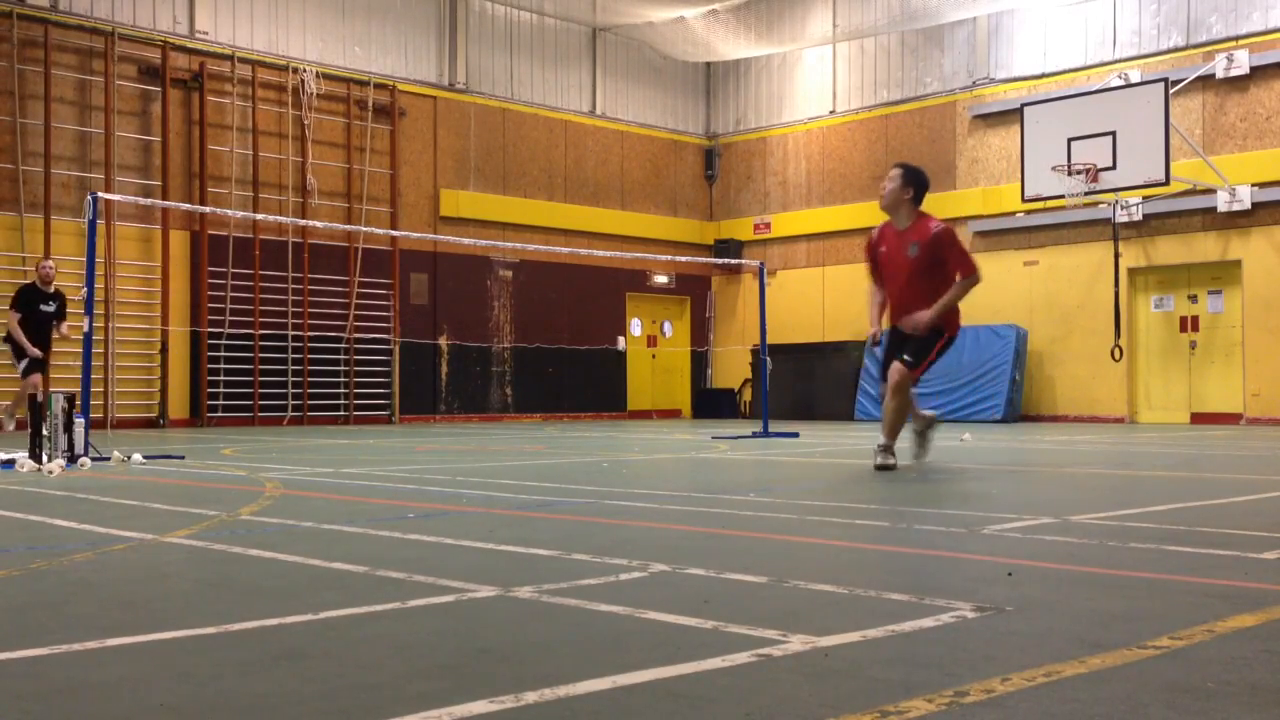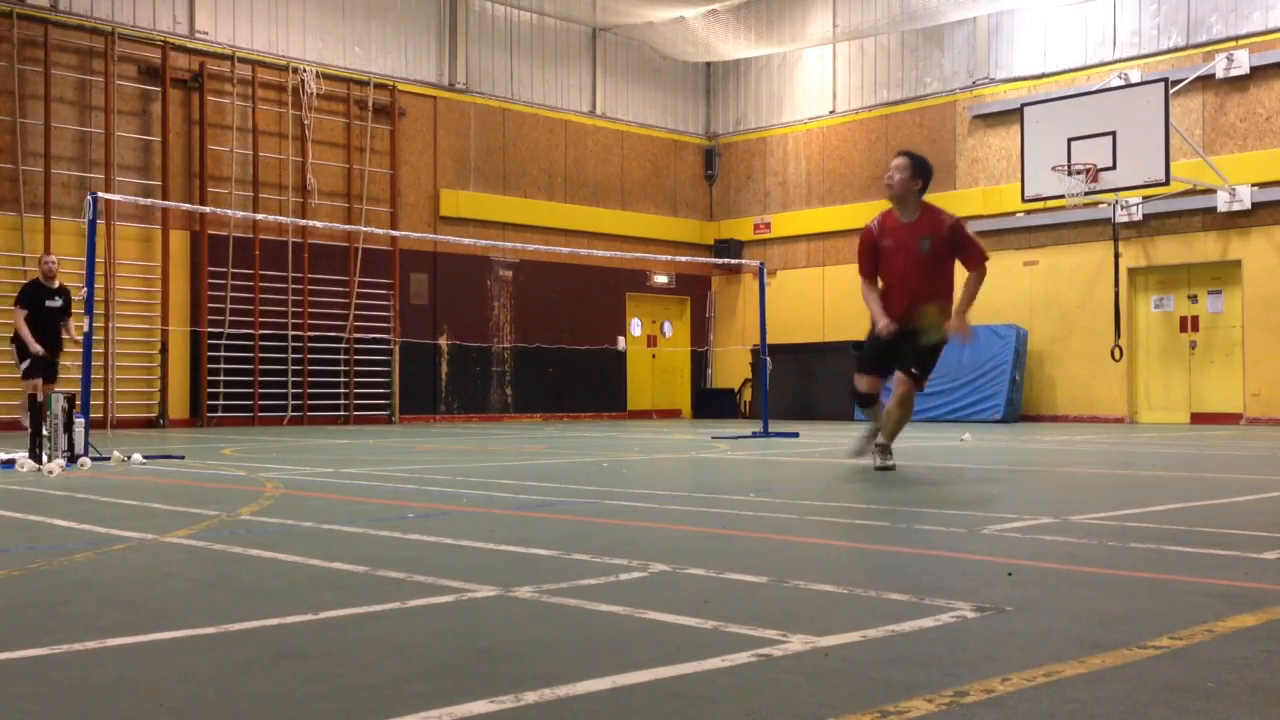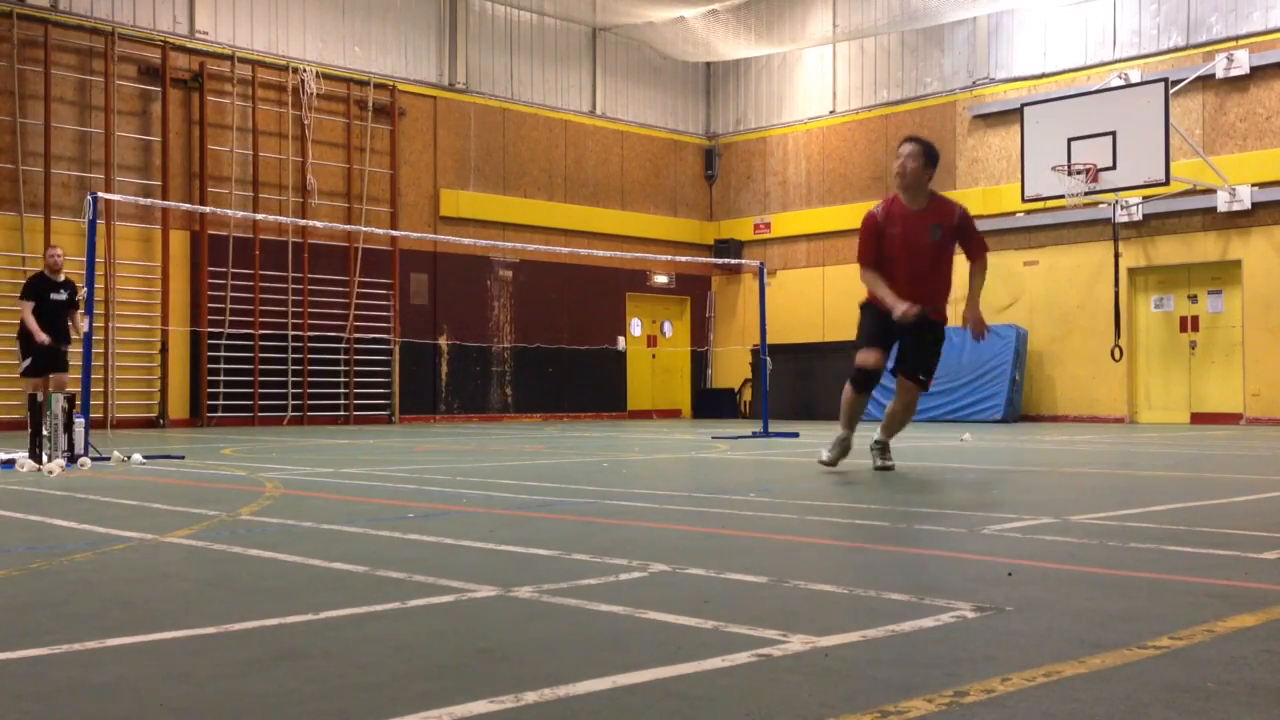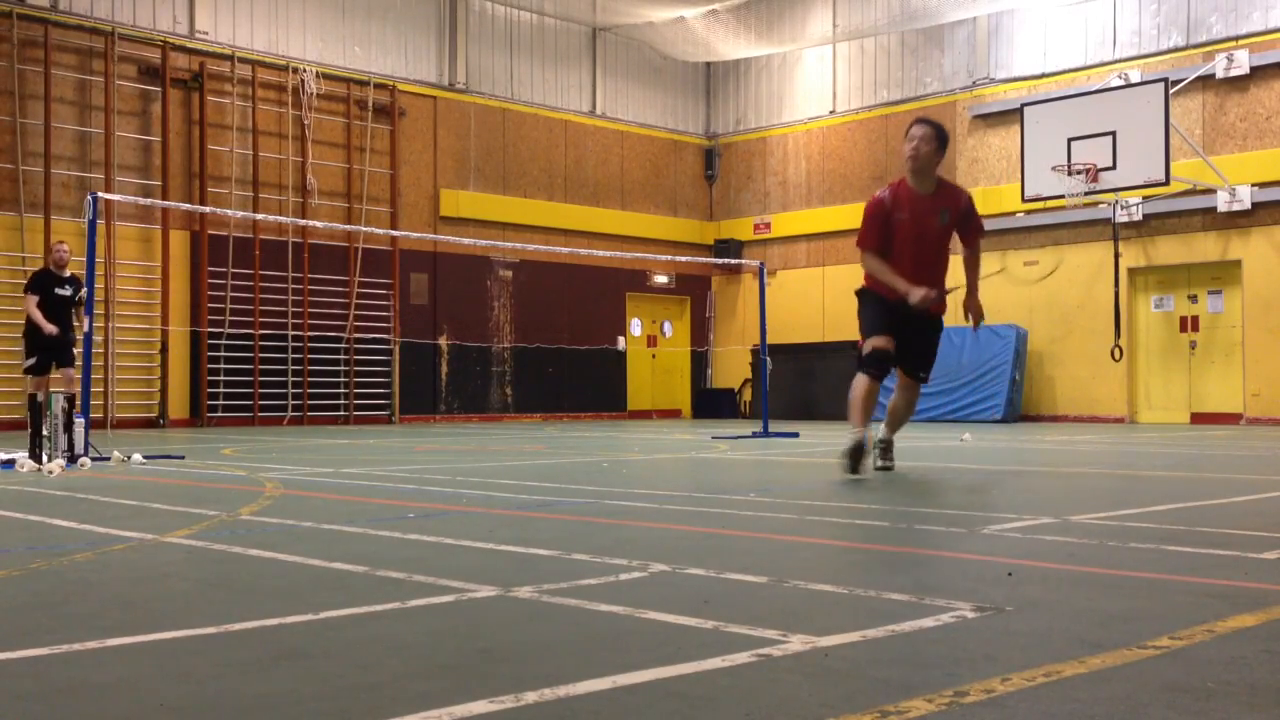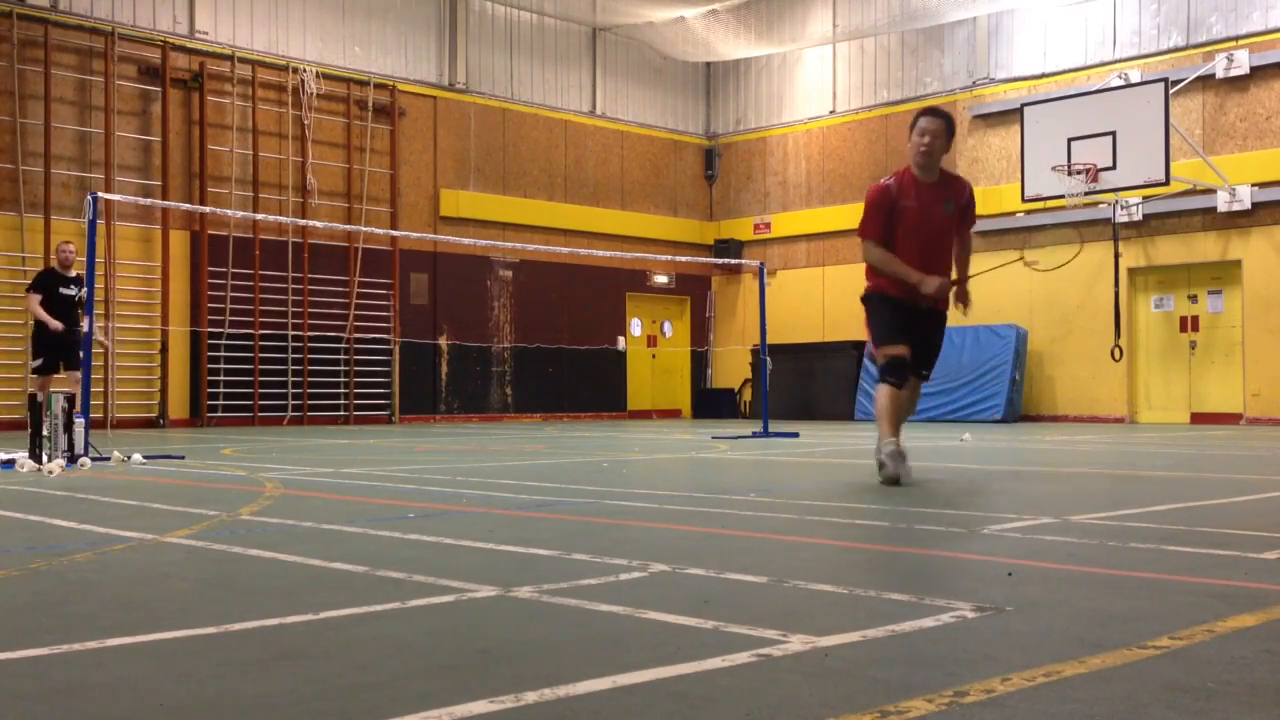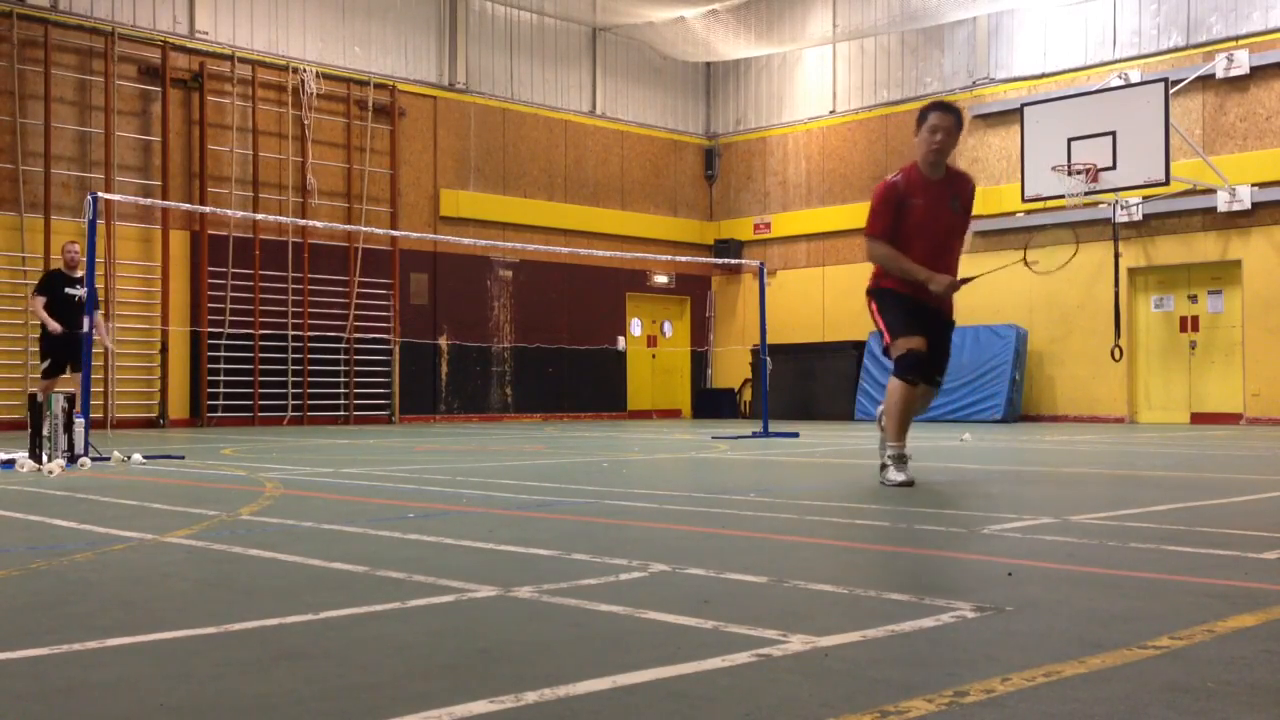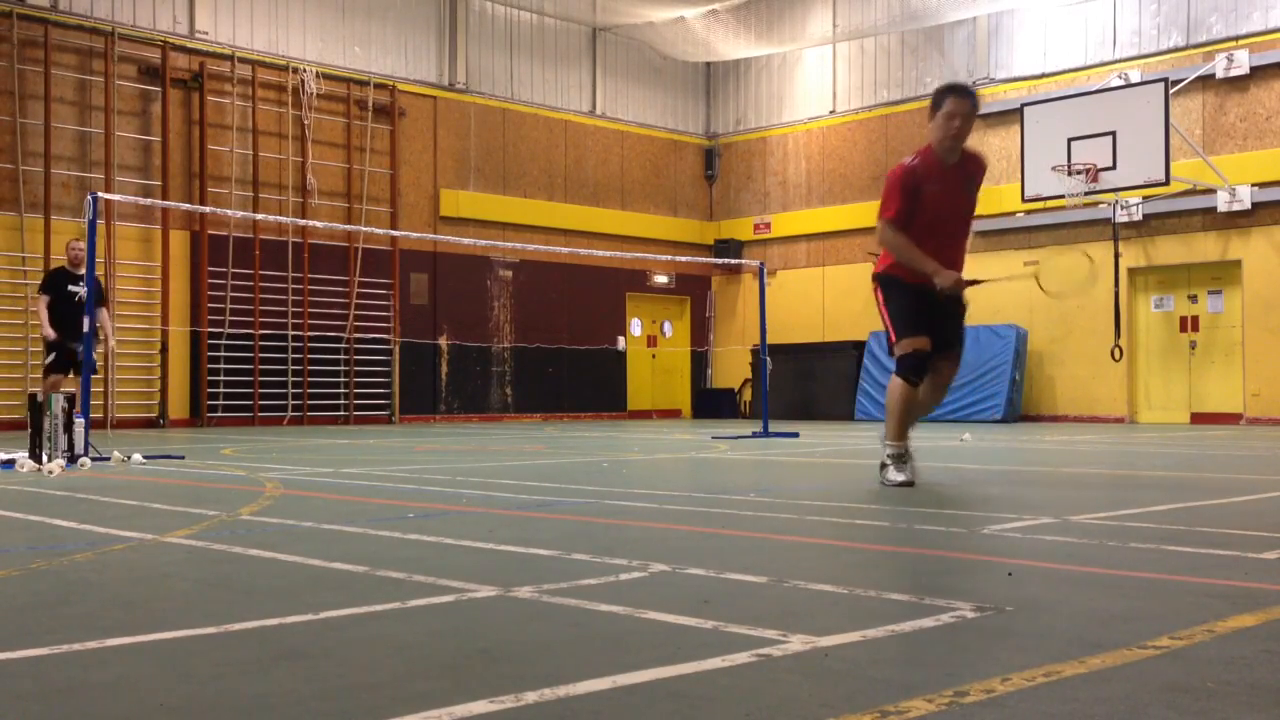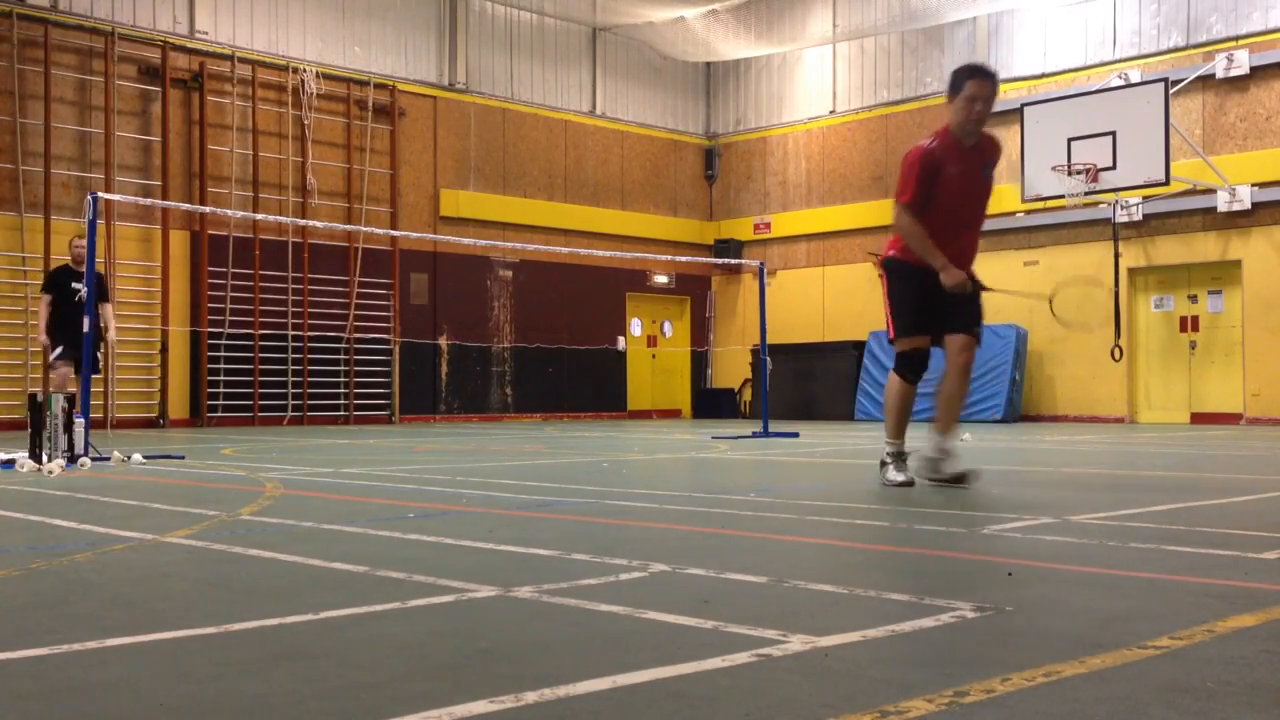
dt=0.1s
person 1, frame 1
left shoulder: (936, 232)
right shoulder: (878, 237)
left elbow: (968, 276)
left wrist: (934, 312)
right wrist: (874, 321)
left hip: (934, 327)
right hip: (900, 328)
left knee: (898, 376)
right knee: (890, 391)
left ankle: (885, 445)
right ankle: (923, 419)
person 1, frame 2
left shoulder: (946, 225)
right shoulder: (875, 229)
left elbow: (978, 267)
right elbow: (868, 282)
left wrist: (960, 314)
right wrist: (879, 317)
left hip: (930, 326)
right hip: (890, 323)
left knee: (903, 388)
right knee: (864, 387)
left ankle: (883, 445)
right ankle: (876, 424)
person 1, frame 3
left shoulder: (953, 215)
right shoulder: (878, 216)
left elbow: (979, 257)
right elbow: (867, 271)
left wrist: (972, 307)
right wrist: (894, 303)
left hip: (928, 315)
right hip: (883, 309)
left knee: (909, 387)
right knee: (866, 368)
left ankle: (881, 442)
right ankle: (844, 437)
person 1, frame 4
left shoulder: (958, 201)
right shoulder: (882, 201)
left elbow: (972, 245)
right elbow: (869, 258)
left wrist: (971, 294)
right wrist: (907, 289)
left hip: (928, 307)
right hip: (882, 297)
left knee: (909, 384)
right knee: (876, 355)
left ankle: (885, 439)
right ankle: (857, 440)
person 1, frame 5
left shoulder: (961, 192)
right shoulder: (886, 190)
right elbow: (870, 250)
left wrist: (961, 282)
right wrist: (919, 279)
left hip: (932, 301)
right hip: (888, 294)
left knee: (912, 382)
right knee: (895, 363)
left ankle: (886, 430)
right ankle: (890, 452)
person 1, frame 6
left shoulder: (964, 186)
right shoulder: (894, 187)
right elbow: (875, 249)
right wrist: (928, 277)
left hip: (938, 300)
right hip: (893, 291)
left knee: (927, 387)
right knee: (910, 359)
left ankle: (889, 417)
right ankle: (892, 456)
person 1, frame 7
left shoulder: (975, 167)
right shoulder: (909, 172)
right elbow: (888, 234)
right wrist: (935, 272)
left hip: (944, 283)
right hip: (902, 280)
left knee: (944, 370)
right knee: (914, 358)
left ankle: (901, 419)
right ankle: (894, 456)
person 1, frame 8
left shoulder: (990, 150)
right shoulder: (926, 153)
right elbow: (904, 218)
right wrist: (943, 268)
left hip: (957, 274)
right hip: (909, 265)
left knee: (962, 351)
right knee: (912, 355)
left ankle: (938, 451)
right ankle: (893, 455)
person 2, frame 1
left shoulder: (59, 297)
right shoulder: (25, 291)
left elbow: (61, 321)
right elbow: (12, 322)
left wrist: (63, 330)
right wrist: (27, 346)
left hip: (41, 346)
right hip: (21, 343)
left knee: (28, 386)
right knee: (35, 381)
left ankle: (9, 415)
person 2, frame 2
left shoulder: (65, 293)
right shoulder: (30, 290)
left elbow: (67, 319)
right elbow: (18, 318)
left wrist: (73, 335)
right wrist: (31, 343)
left hip: (51, 348)
right hip: (28, 347)
left knee: (49, 389)
right knee: (35, 384)
left ankle: (30, 416)
right ankle: (36, 427)
person 2, frame 3
left shoulder: (70, 286)
right shoulder: (35, 282)
left elbow: (74, 314)
right elbow: (25, 311)
left wrist: (81, 332)
right wrist: (37, 333)
left hip: (59, 342)
right hip: (33, 341)
left knee: (61, 381)
right knee: (36, 384)
right ankle: (36, 426)
person 2, frame 4
left shoulder: (76, 282)
right shoulder: (40, 277)
left elbow: (79, 310)
right elbow: (30, 305)
right wrist: (44, 324)
left hip: (64, 338)
right hip: (39, 337)
left knee: (70, 377)
right knee: (38, 383)
left ankle: (68, 422)
right ankle: (36, 424)
person 2, frame 5
left shoulder: (81, 281)
right shoulder: (45, 277)
right elbow: (32, 303)
left wrist: (98, 335)
right wrist: (49, 320)
left hip: (72, 337)
right hip: (46, 338)
left knee: (76, 378)
right knee: (42, 381)
right ankle: (35, 426)
person 2, frame 6
left shoulder: (86, 284)
right shoulder: (50, 278)
left elbow: (95, 314)
right elbow: (36, 305)
left wrist: (105, 340)
right wrist: (49, 322)
left hip: (79, 341)
right hip: (54, 340)
left knee: (80, 381)
right knee: (48, 384)
person 2, frame 7
left shoulder: (93, 281)
right shoulder: (54, 276)
left elbow: (101, 310)
right elbow: (42, 304)
left wrist: (110, 337)
right wrist: (46, 328)
left hip: (85, 339)
right hip: (59, 339)
right knee: (54, 379)
person 2, frame 8
left shoulder: (97, 278)
right shoulder: (57, 274)
left elbow: (106, 306)
right elbow: (44, 304)
left wrist: (111, 330)
right wrist: (42, 332)
left hip: (89, 338)
right hip: (62, 336)
right knee: (63, 373)
